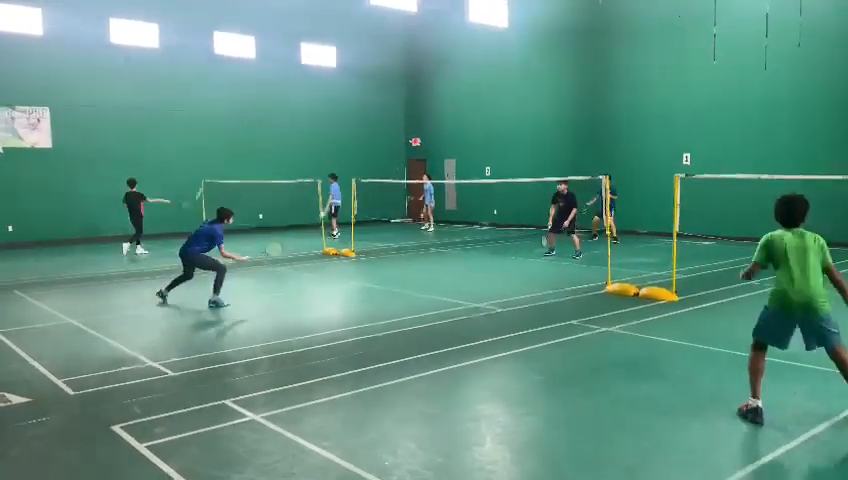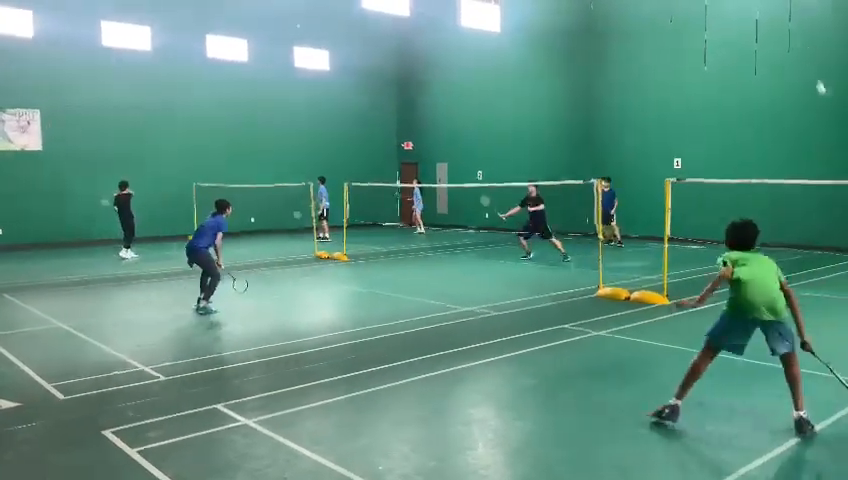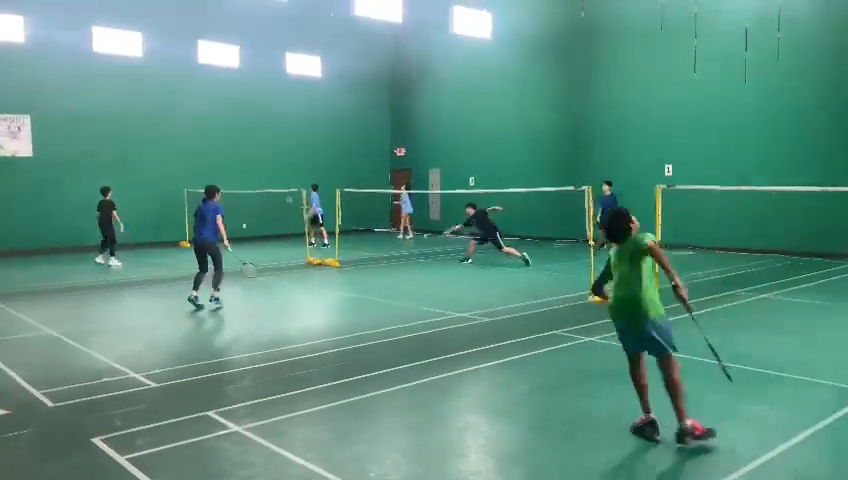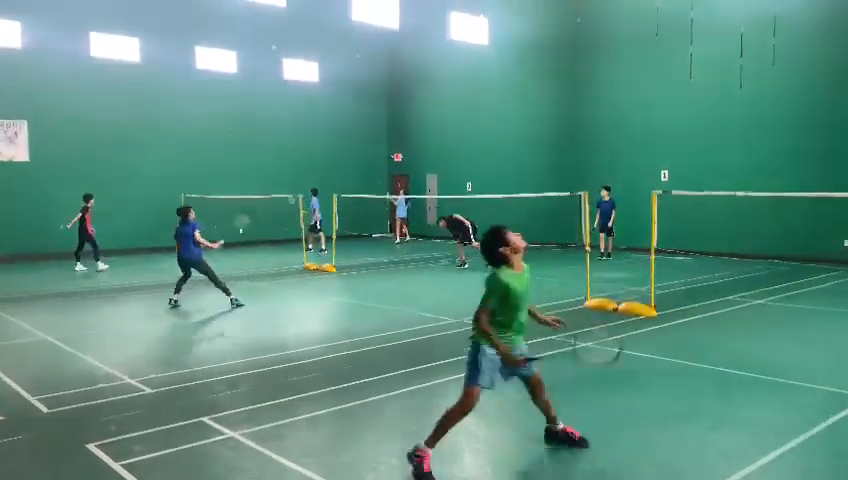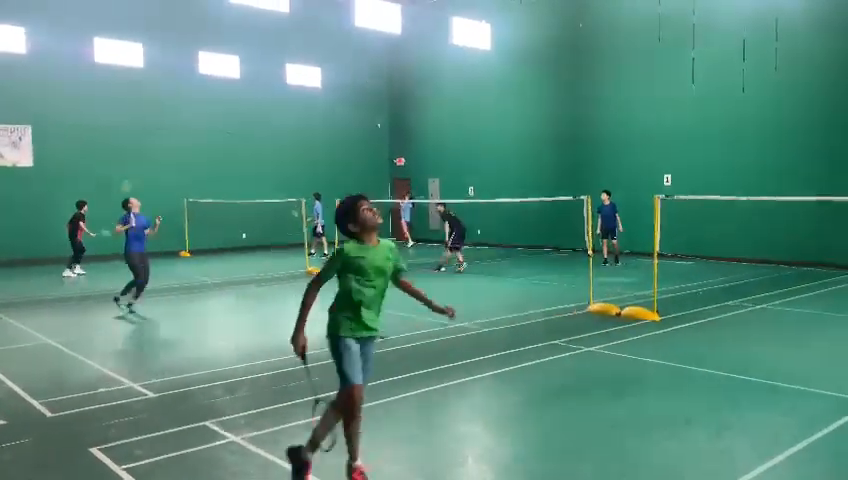
dt=0.4s
person 1, frame 1
left shoulder: (771, 239)
right shoulder: (816, 240)
left elbow: (752, 272)
left wrist: (744, 273)
left hip: (782, 302)
right hip: (814, 303)
left knee: (759, 347)
left ankle: (755, 405)
person 1, frame 2
left shoulder: (729, 257)
right shoulder: (768, 262)
left elbow: (725, 274)
right elbow: (789, 295)
left wrist: (699, 300)
right wrist: (802, 334)
left hip: (741, 306)
right hip: (774, 309)
left knee: (707, 354)
right knee: (789, 357)
left ankle: (674, 405)
right ankle: (801, 416)
person 1, frame 3
left shoulder: (614, 253)
right shoulder: (642, 239)
left elbow: (597, 288)
right elbow: (652, 248)
right wrist: (676, 282)
left hip: (620, 310)
right hip: (644, 309)
left knee: (635, 361)
right knee: (668, 364)
left ankle: (648, 419)
right ankle: (685, 425)
person 1, frame 4
left shoulder: (523, 272)
right shoulder: (500, 279)
right elbow: (480, 319)
left wrist: (540, 317)
right wrist: (503, 351)
left hip: (511, 340)
right hip: (487, 343)
left knee: (536, 383)
right knee: (469, 400)
left ankle: (555, 429)
right ankle: (423, 451)
person 1, frame 5
left shoulder: (388, 249)
right shoulder: (347, 252)
left elbow: (401, 280)
right elbow: (314, 286)
left wrist: (432, 305)
right wrist: (300, 330)
left hip: (368, 331)
right hip: (345, 330)
left knee: (349, 397)
right knee: (354, 396)
left ankle: (307, 451)
person 2, frame 1
left shoulder: (211, 223)
right shoulder: (217, 231)
right elbow: (223, 253)
right wrist: (240, 258)
left hip: (184, 251)
right hip: (192, 254)
left knee: (188, 275)
right knee: (221, 269)
left ankle: (164, 292)
right ankle: (215, 299)
person 2, frame 2
left shoulder: (210, 219)
right shoulder: (222, 222)
right elbow: (217, 242)
right wrist: (219, 259)
left hip: (190, 248)
right hip: (199, 250)
left knee: (207, 270)
right knee: (216, 276)
left ankle: (202, 298)
right ankle: (203, 305)
person 2, frame 3
left shoulder: (199, 207)
right shoulder: (217, 207)
left elbow: (195, 224)
right elbow: (219, 222)
right wrist: (225, 239)
left hip: (198, 241)
right hip: (210, 241)
left knee: (202, 270)
right knee: (218, 269)
left ankle: (193, 295)
right ankle: (215, 296)
person 2, frame 4
left shoulder: (179, 228)
right shoulder: (193, 224)
right elbow: (198, 239)
right wrist: (212, 245)
left hip: (182, 259)
right hip: (194, 258)
left knee: (186, 275)
right knee: (214, 278)
left ankle: (173, 299)
right ankle: (232, 299)
person 2, frame 5
left shoulder: (143, 218)
right shoulder: (126, 216)
left elbow: (150, 234)
right elbow: (117, 230)
left wrist: (156, 224)
right wrist: (128, 226)
left hip: (142, 252)
right hip: (131, 253)
left knee: (144, 280)
right knee: (139, 280)
left ankle: (131, 303)
right ankle: (119, 297)
